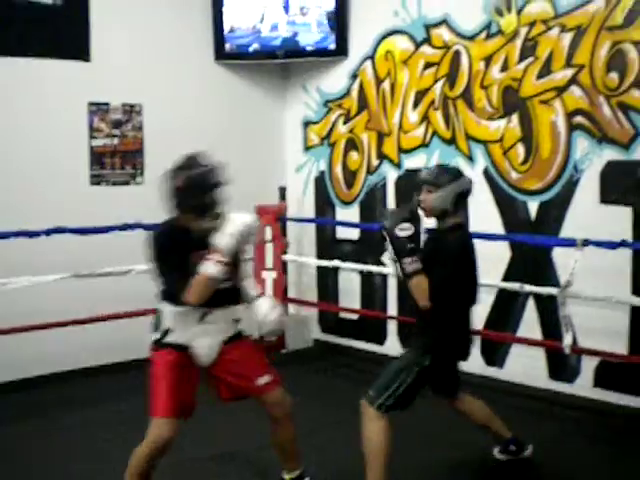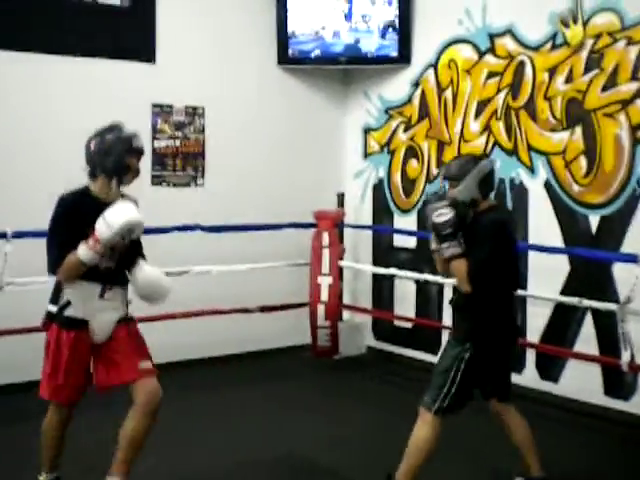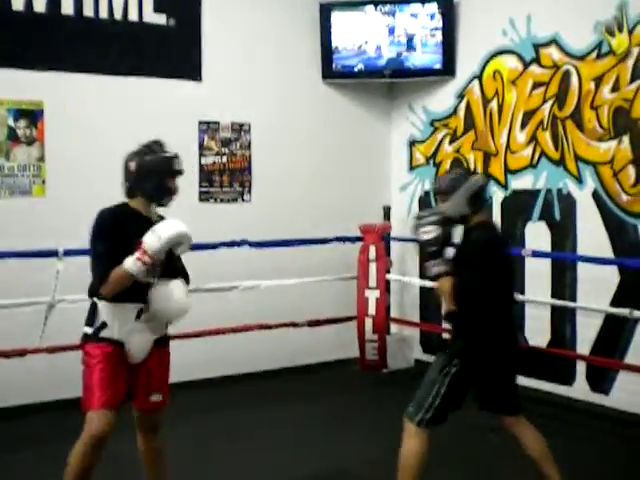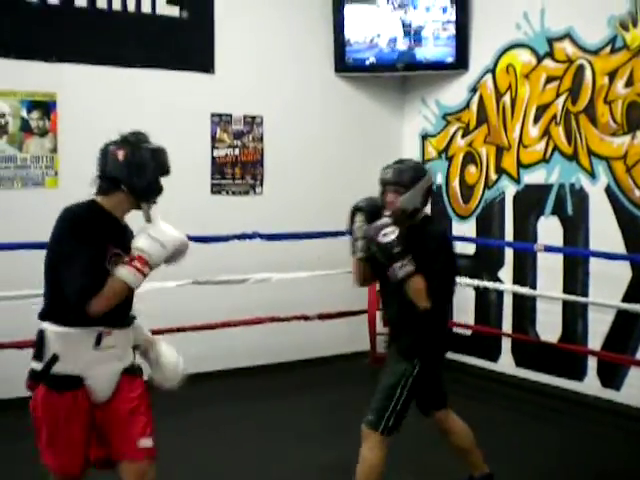
dt=0.7s
person 1, frame 1
left shoulder: (224, 225)
right shoulder: (165, 236)
right elbow: (193, 297)
left wrist: (256, 297)
right wrist: (223, 247)
left hip: (223, 334)
right hip: (178, 341)
left knee: (280, 405)
right knee: (161, 435)
person 1, frame 2
left shoulder: (127, 207)
right shoulder: (71, 205)
right elbow: (63, 274)
left wrist: (146, 273)
right wrist: (101, 237)
left hip: (115, 318)
right hip: (71, 319)
left knee: (150, 396)
right knee: (62, 408)
person 1, frame 3
left shoulder: (164, 226)
right shoulder: (110, 220)
left elbow: (178, 276)
right elbow: (107, 288)
left wrist: (174, 290)
right wrist: (149, 249)
left hip: (151, 336)
right hip: (108, 335)
left knee: (149, 423)
right knee: (98, 428)
person 1, frame 4
left shoulder: (123, 232)
right shoulder: (76, 220)
right elbow: (93, 302)
left wrist: (148, 344)
right wrist: (145, 259)
left hip: (118, 370)
right hip: (64, 373)
person 2, frame 1
left shoulder: (455, 243)
right shoulder: (442, 234)
left elbow: (426, 299)
right elbow: (412, 280)
left wrist: (409, 252)
right wrist: (400, 238)
left hip: (436, 340)
right hip: (440, 336)
left knee: (372, 407)
right knee: (452, 395)
right ankle: (512, 443)
person 2, frame 2
left shoulder: (492, 224)
right shoulder: (483, 220)
left elbow: (468, 283)
right elbow: (446, 270)
left wrist: (449, 235)
right wrist: (440, 232)
left hip: (478, 330)
right hip: (495, 327)
left knee: (430, 412)
right knee: (501, 404)
person 2, frame 3
left shoulder: (479, 242)
right shoulder: (489, 237)
left elbow: (453, 302)
right elbow: (460, 285)
left wrist: (433, 254)
right wrist: (441, 246)
left hip: (470, 345)
right hip: (497, 342)
left knee: (414, 424)
right knee: (512, 418)
person 2, frame 4
left shoulder: (434, 236)
right shoulder: (396, 228)
left elbow: (427, 300)
right elbow: (363, 279)
left wrist: (397, 256)
right wrist: (361, 237)
left hip: (419, 342)
right hip: (405, 337)
left knee: (373, 430)
right knee: (439, 412)
